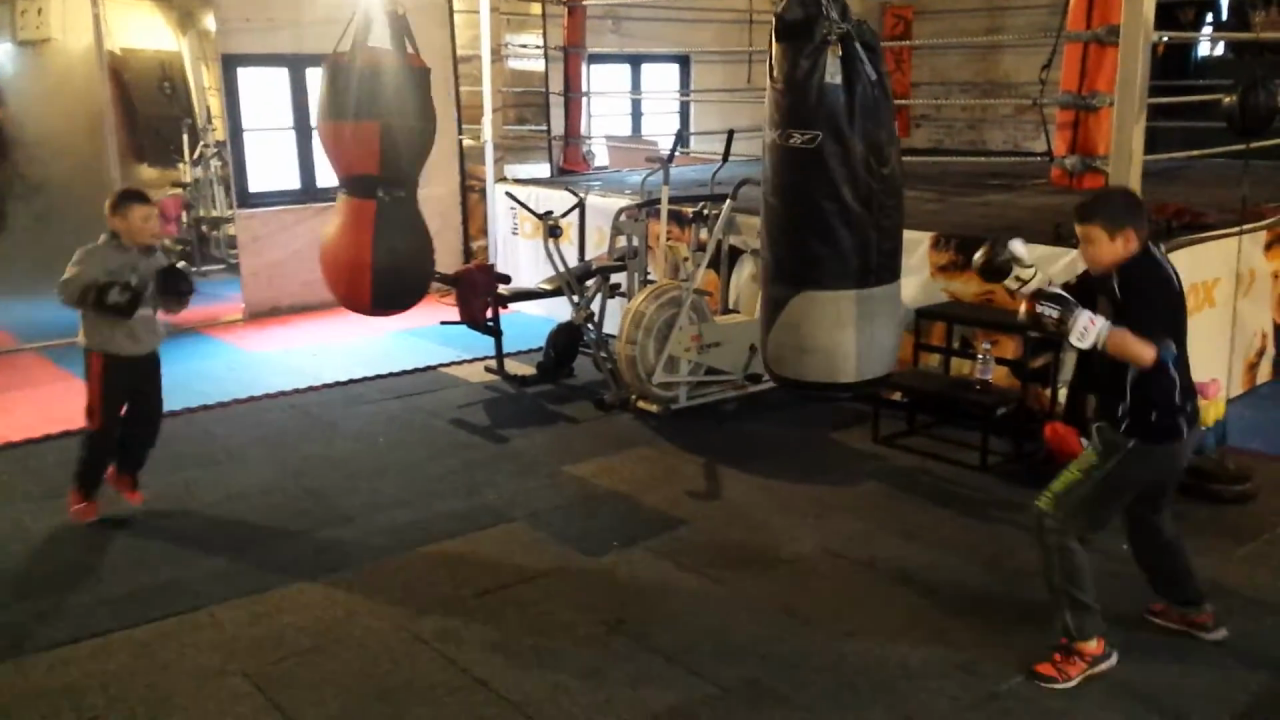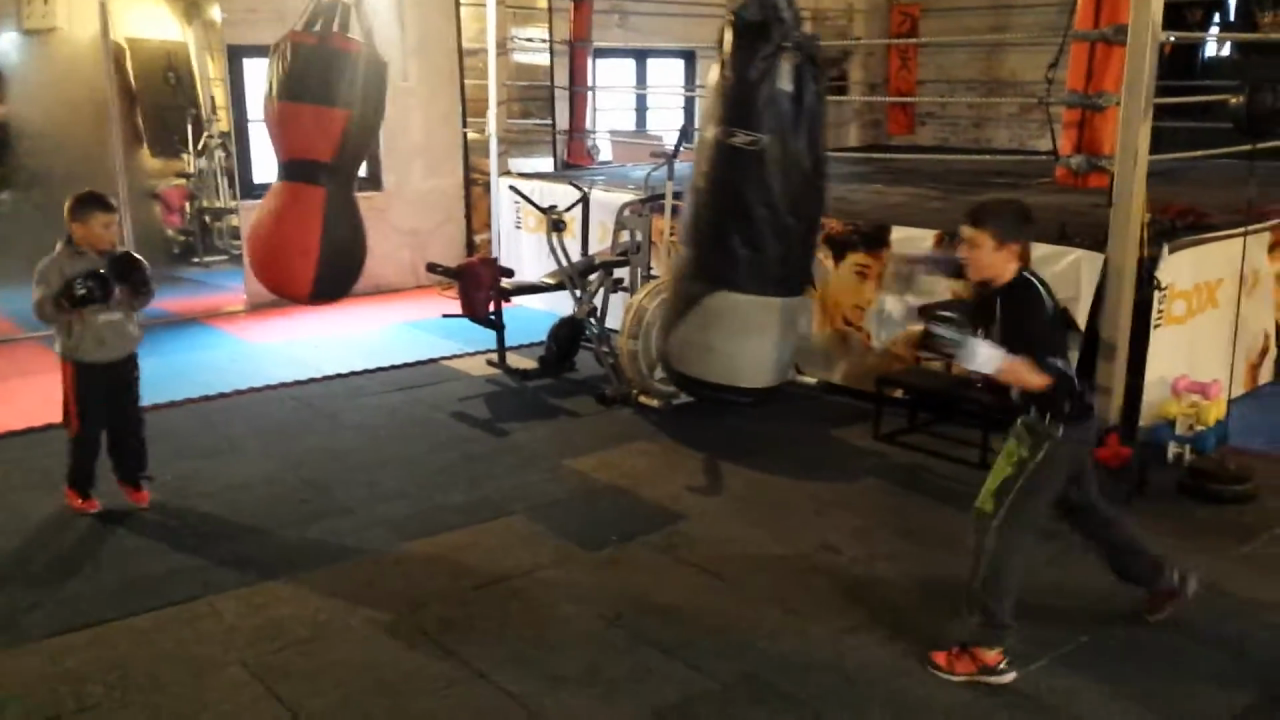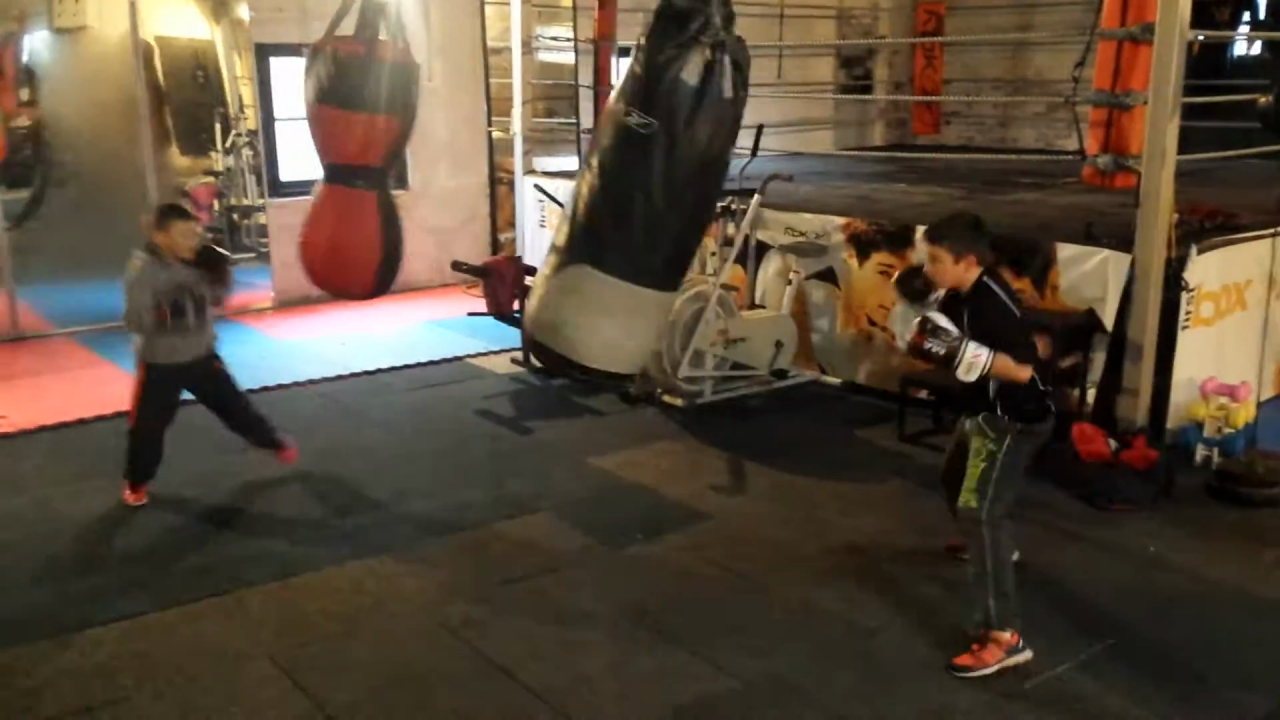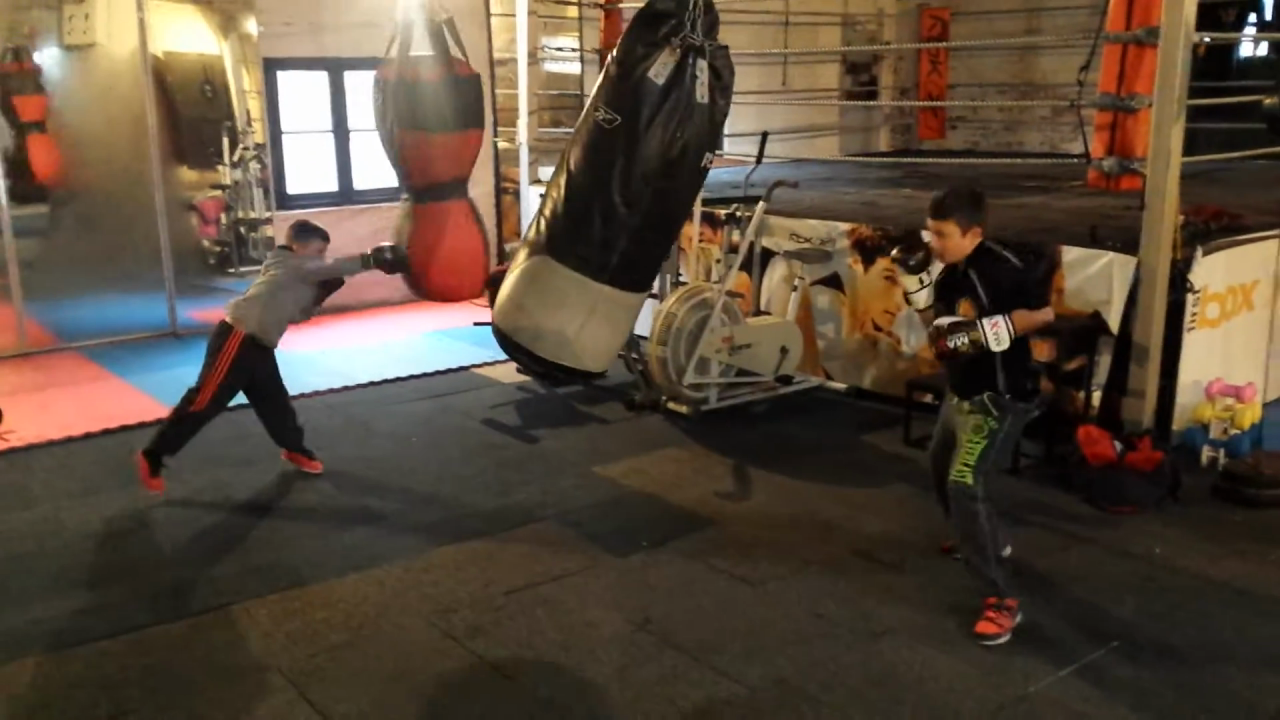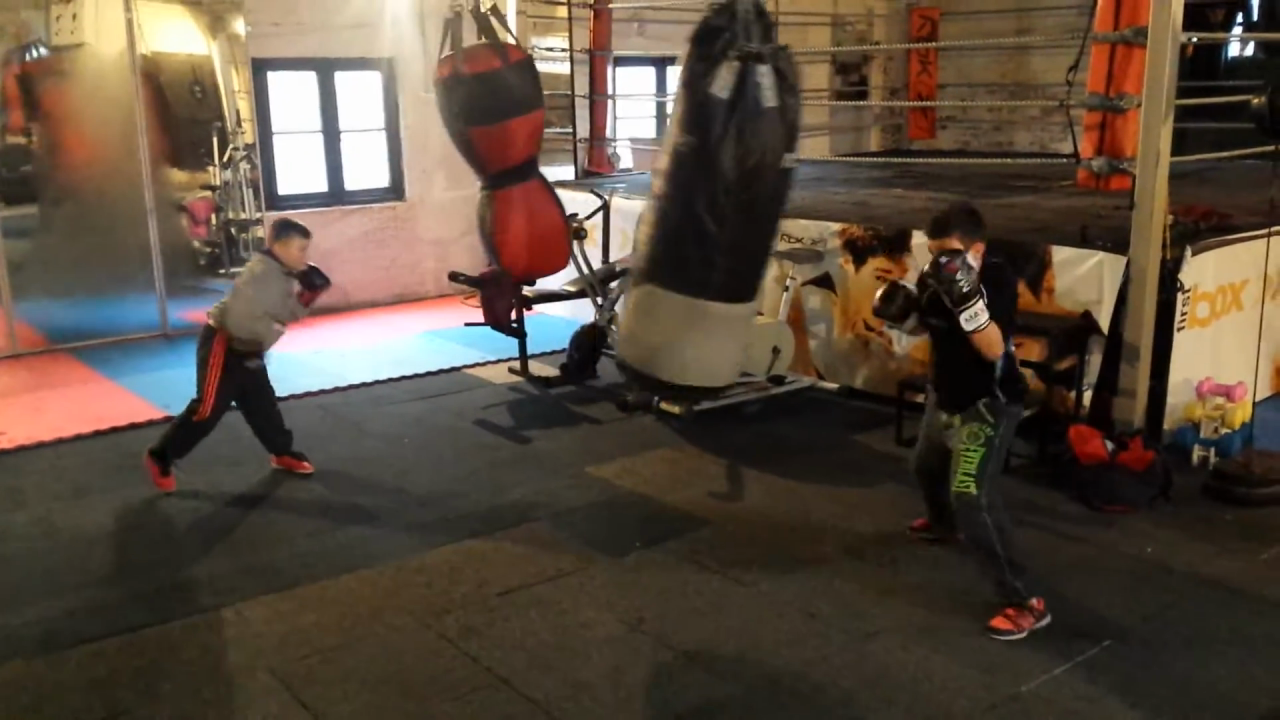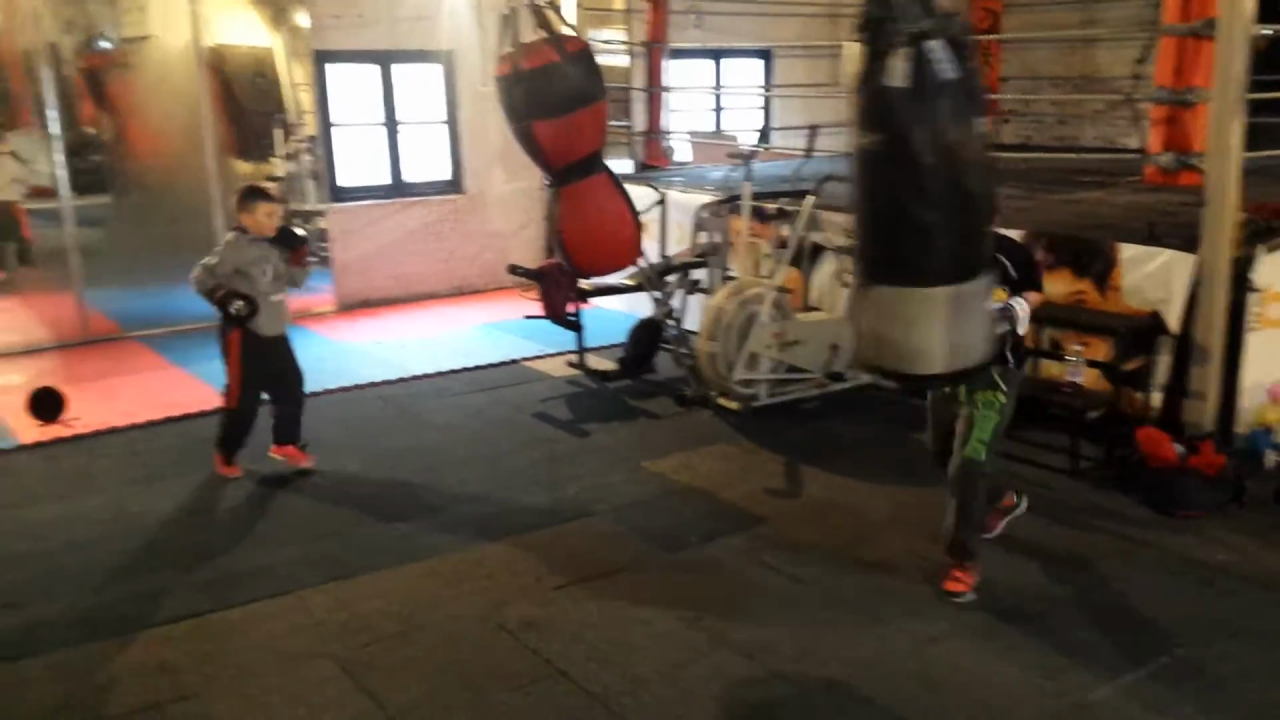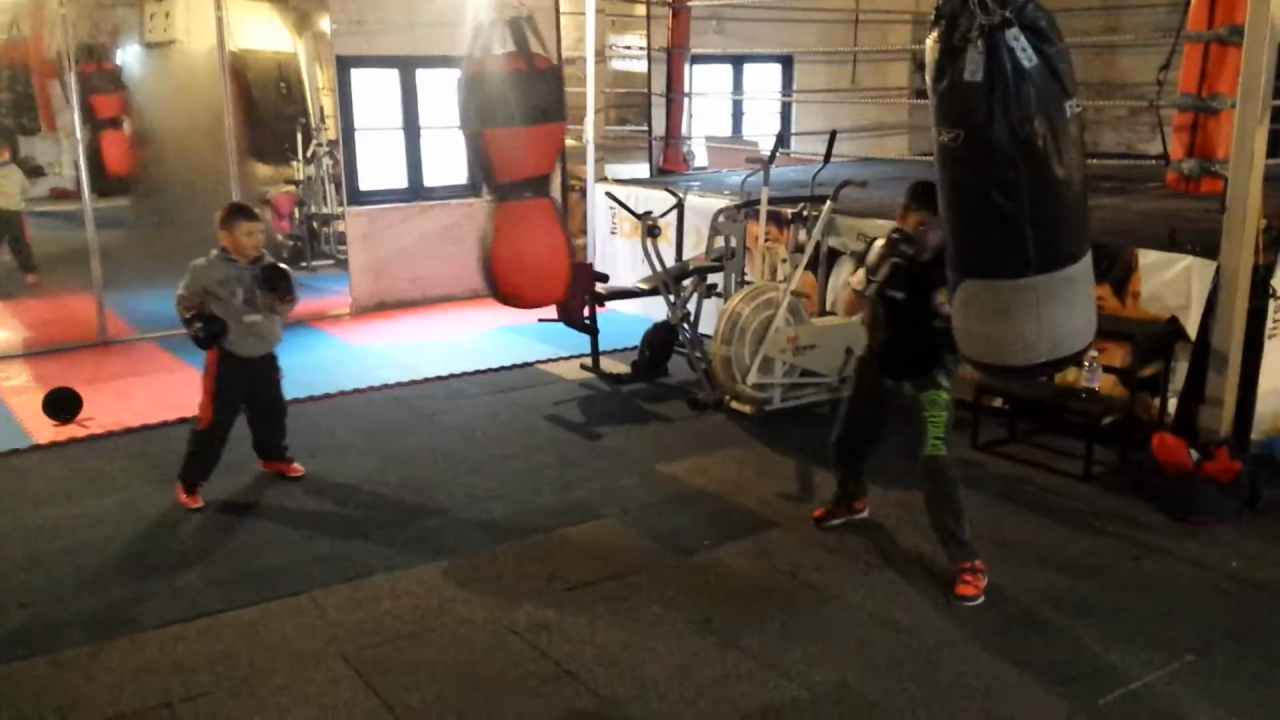
dt=0.4s
person 1, frame 1
left shoulder: (1147, 274)
right shoulder: (1134, 270)
left elbow: (1143, 352)
left wrist: (1076, 320)
left hip: (1140, 434)
right hip: (1170, 429)
left knee: (1056, 521)
right knee: (1146, 519)
left ankle: (1087, 644)
right ankle: (1192, 610)
person 1, frame 2
left shoulder: (1026, 298)
right shoulder: (995, 286)
left elbow: (1037, 378)
left wrist: (967, 347)
left hip: (1055, 424)
right hip: (1053, 419)
left knee: (999, 521)
right knee: (1080, 505)
left ankle: (987, 650)
right ankle: (1164, 581)
person 1, frame 3
left shoulder: (994, 305)
right shoulder: (961, 289)
left elbow: (1022, 371)
left wrist: (959, 352)
left hip: (1012, 421)
right hip: (983, 413)
left knee: (979, 509)
right knee: (956, 483)
left ankle: (1002, 635)
right ankle: (995, 549)
person 1, frame 4
left shoulder: (999, 267)
right shoulder: (951, 267)
left elbow: (1042, 313)
right elbow: (929, 311)
left wrist: (980, 333)
right wrist: (915, 271)
left hip: (1000, 398)
right hip: (963, 393)
left knee: (964, 487)
right knee: (942, 470)
left ankle: (1002, 599)
right ankle: (986, 539)
person 1, frame 5
left shoulder: (997, 281)
right shoulder: (936, 276)
left elbow: (993, 348)
right elbow: (919, 322)
left wrist: (967, 297)
right wrist: (900, 305)
left hip: (987, 406)
right hip: (945, 400)
left knee: (970, 498)
right knee: (927, 468)
left ankle: (1024, 601)
right ankle: (943, 523)
person 1, frame 6
left shoulder: (1009, 254)
left elbow: (1034, 294)
left wrist: (1015, 312)
left hip: (993, 374)
left knee: (969, 463)
right knee: (946, 454)
left ankle: (964, 558)
right ankle: (1003, 501)
person 1, frame 7
right shoulder: (886, 251)
right elbow: (850, 308)
right wrist: (875, 268)
left hip: (929, 373)
right hip: (880, 364)
left knee: (935, 460)
right knee: (847, 439)
left ankle: (967, 561)
right ankle: (852, 500)
person 2, frame 1
left shoulder: (155, 259)
right shoulder: (95, 255)
left elbow: (171, 305)
right elbow: (67, 290)
left wrist: (179, 293)
right wrist: (96, 295)
left hip: (146, 353)
right hip: (107, 354)
left knee: (148, 418)
right knee: (103, 424)
left ankle: (123, 471)
right ankle: (84, 491)
person 2, frame 2
left shoulder: (119, 259)
right shoulder: (58, 264)
left elbow: (140, 302)
right elbow: (42, 309)
left wrist: (139, 286)
right wrist: (67, 299)
left hip: (123, 358)
right hip: (84, 363)
left knee: (128, 423)
right knee: (85, 429)
left ankle: (131, 478)
right ankle: (79, 488)
person 2, frame 3
left shoulder: (195, 265)
right shoulder: (142, 272)
left elbow: (218, 298)
right elbow: (137, 319)
left wrist: (219, 276)
right wrist: (165, 316)
left hip: (201, 355)
right hip: (160, 364)
left knee: (233, 404)
right knee: (146, 424)
left ankle: (272, 442)
right ankle: (136, 480)
person 2, frame 4
left shoulder: (297, 273)
right shoulder: (291, 266)
left elbow: (297, 313)
right elbow: (327, 269)
left wrist: (319, 294)
right wrist: (371, 259)
left hip: (259, 342)
right hip: (239, 339)
left knee: (276, 403)
right knee: (204, 403)
left ankle: (294, 448)
right ankle: (153, 456)
person 2, frame 5
left shoulder: (284, 276)
right shoulder: (263, 272)
left elbow: (290, 315)
right elbow: (241, 311)
left wrist: (309, 293)
right wrist: (246, 347)
left hip: (250, 349)
right hip: (224, 343)
left knee: (264, 405)
right knee: (208, 409)
left ankle: (282, 453)
right ankle: (160, 457)
person 2, frame 6
left shoulder: (276, 246)
right shoulder: (235, 248)
left elbow: (296, 279)
right elbow: (202, 277)
left wrist: (298, 256)
right wrist: (224, 298)
left hip: (274, 334)
right hip: (243, 334)
left knee: (290, 386)
right knee: (243, 398)
left ankle: (286, 444)
right ankle: (227, 453)
person 2, frame 7
left shoulder: (267, 266)
right shoulder: (206, 269)
left elbow: (283, 310)
right elbow: (185, 300)
left wrist: (285, 292)
right wrist: (194, 319)
left hip: (263, 355)
right hip: (226, 356)
left knee: (271, 411)
right knee: (214, 420)
left ankle: (274, 456)
right ankle: (189, 482)
